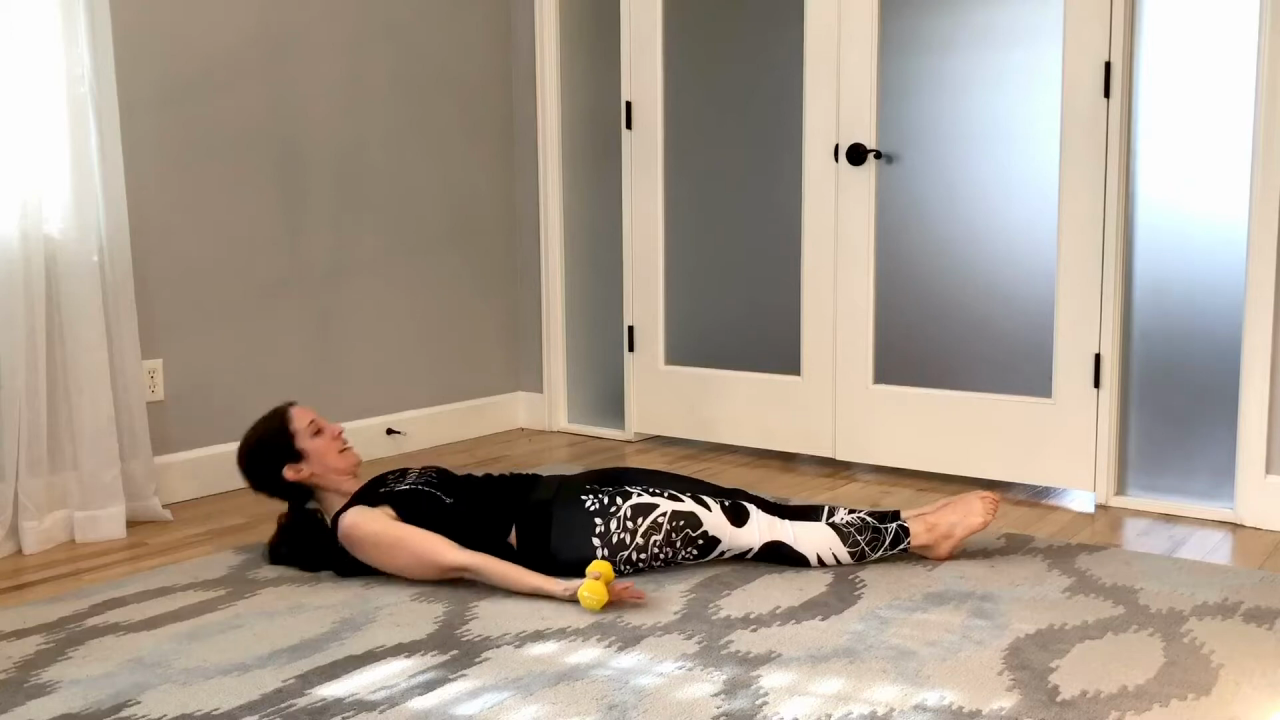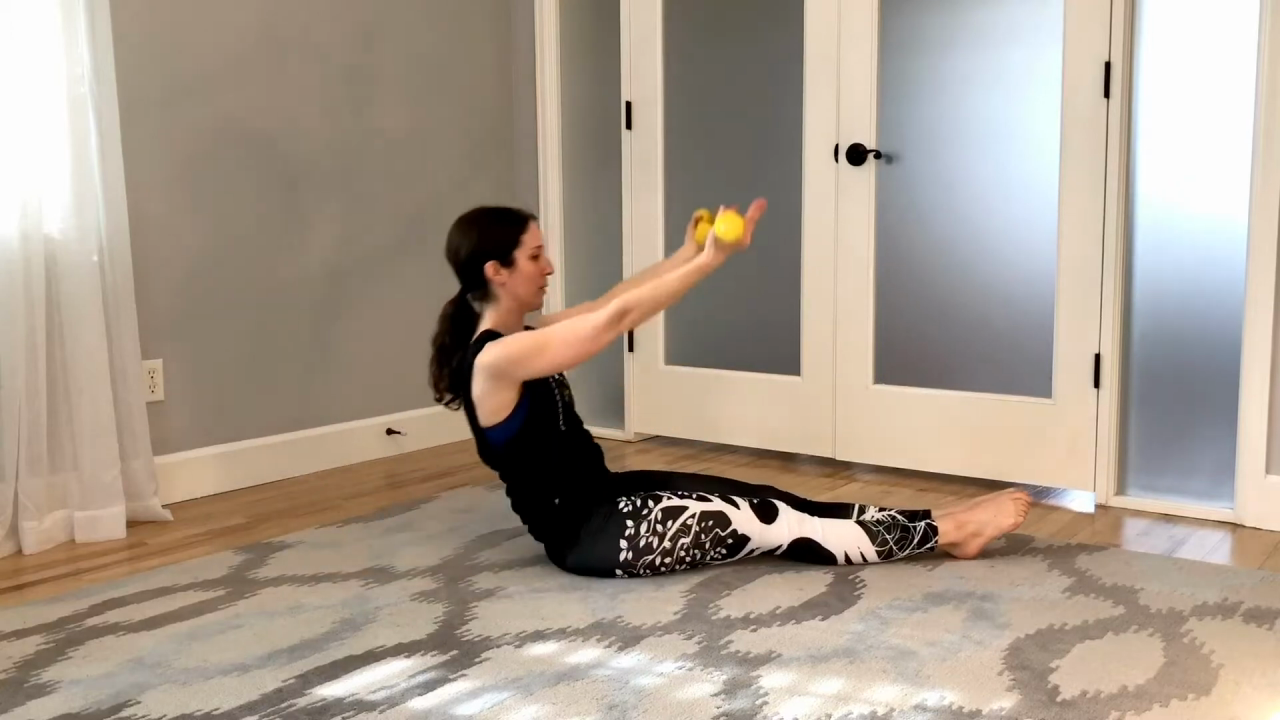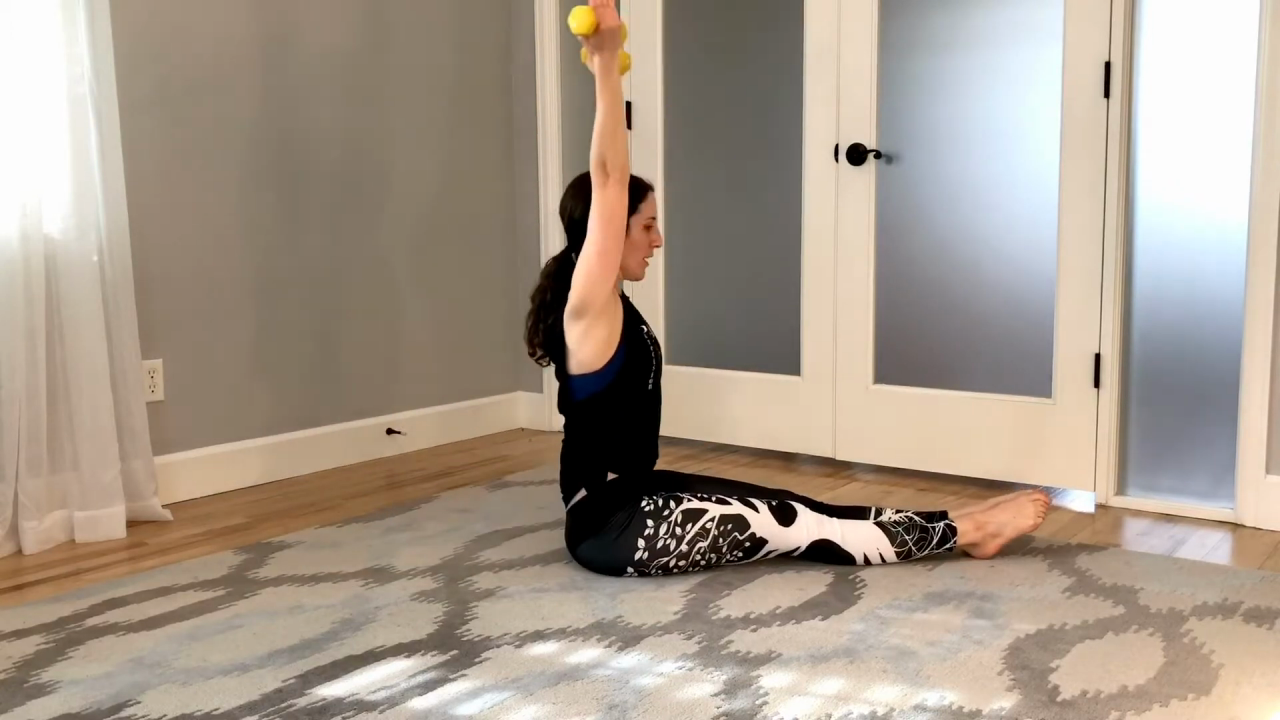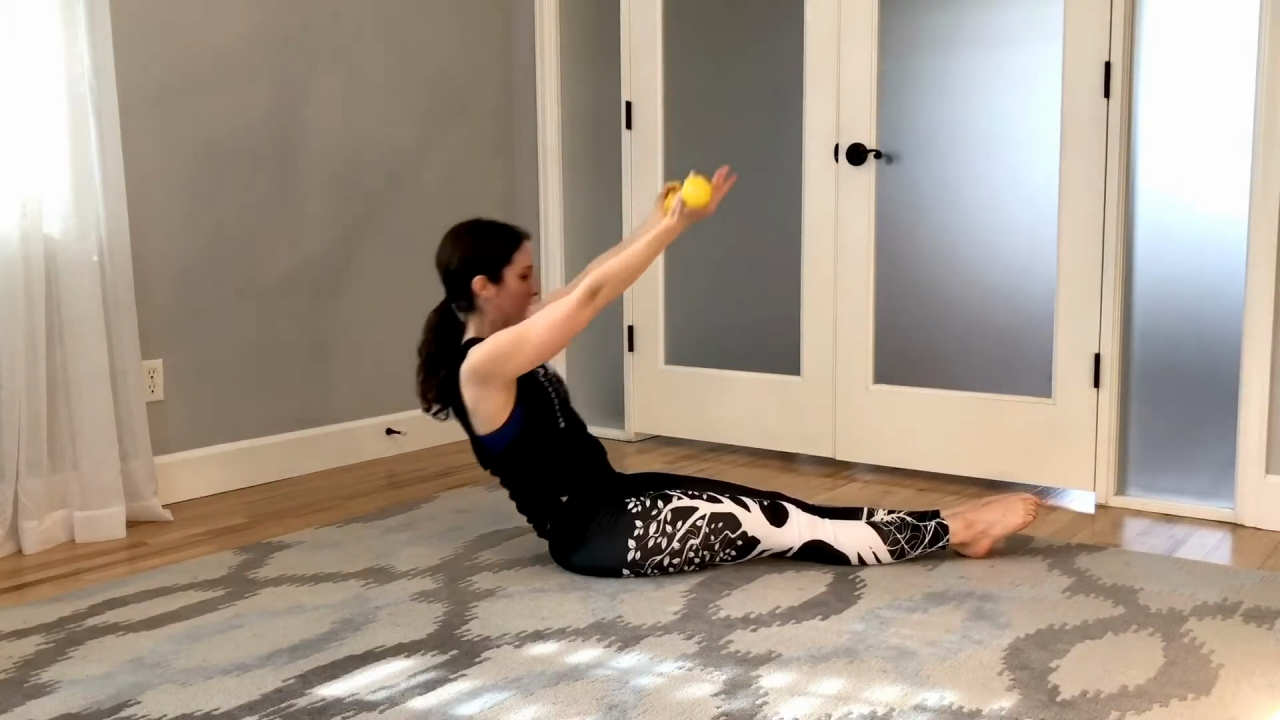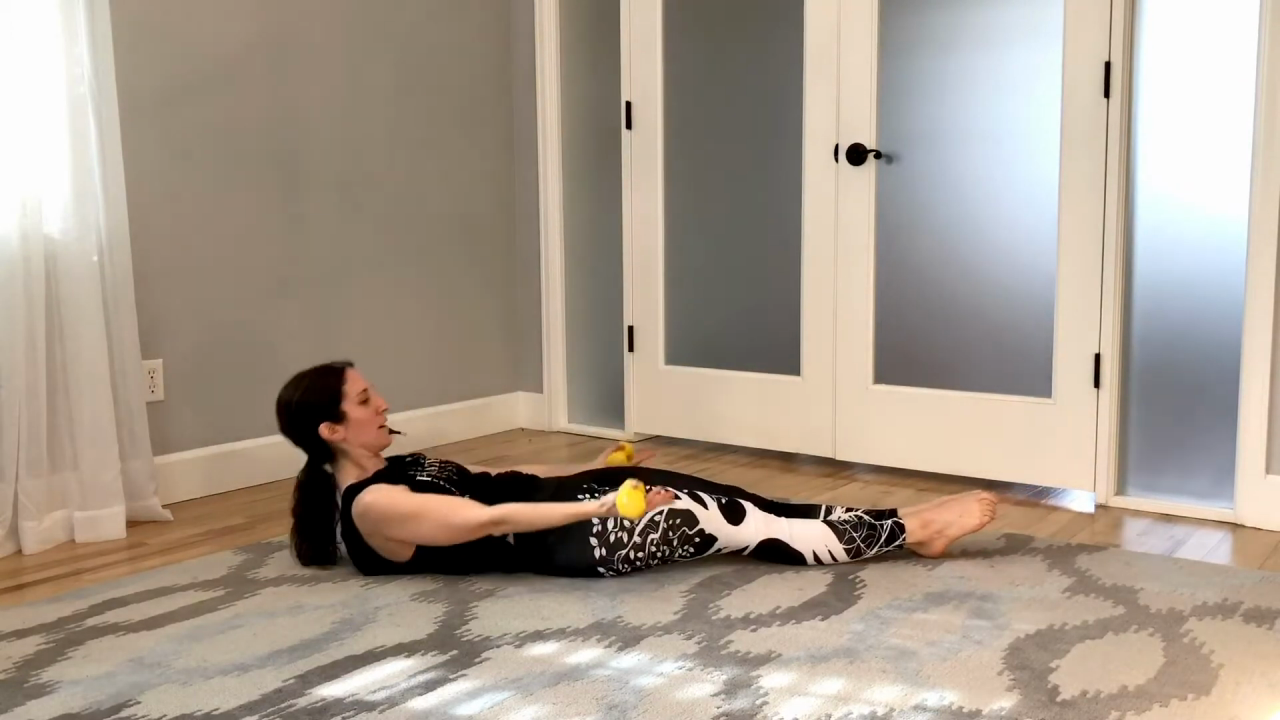
dt=0.7s
person 1, frame 1
left shoulder: (384, 491)
right shoulder: (358, 525)
right elbow: (465, 559)
right wrist: (567, 588)
left hip: (565, 497)
right hip: (569, 532)
left knee: (740, 506)
right knee: (745, 527)
left ankle: (905, 522)
right ankle: (912, 532)
person 1, frame 2
left shoulder: (513, 341)
right shoulder: (498, 359)
left elbow: (609, 310)
right elbow: (615, 318)
left wrist: (689, 255)
right wrist: (707, 262)
left hip: (604, 505)
right hip: (585, 534)
left knee: (765, 505)
right knee: (766, 526)
left ankle: (934, 525)
right ankle: (942, 528)
person 1, frame 3
left shoulder: (602, 306)
right shoulder: (588, 304)
left elbow: (613, 182)
right elbow: (609, 182)
left wrist: (607, 69)
right wrist: (606, 66)
left hip: (632, 500)
right hip: (612, 526)
left knee: (794, 511)
right knee: (786, 526)
left ankle: (951, 526)
right ankle: (962, 532)
person 1, frame 4
left shoulder: (500, 341)
right shoulder: (484, 363)
left elbow: (585, 286)
right elbow: (589, 296)
left wrist: (659, 223)
right wrist: (678, 221)
left hip: (610, 501)
right hip: (594, 533)
left knee: (769, 509)
right knee: (771, 524)
left ankle: (949, 524)
right ankle: (951, 531)
person 1, frame 5
left shoulder: (392, 471)
right shoulder: (370, 506)
right elbow: (489, 519)
left wrist: (594, 470)
right wrist: (600, 505)
left hip: (562, 504)
right hip: (566, 540)
left knee: (735, 505)
right knee: (734, 524)
left ankle: (898, 523)
right ankle: (907, 532)
